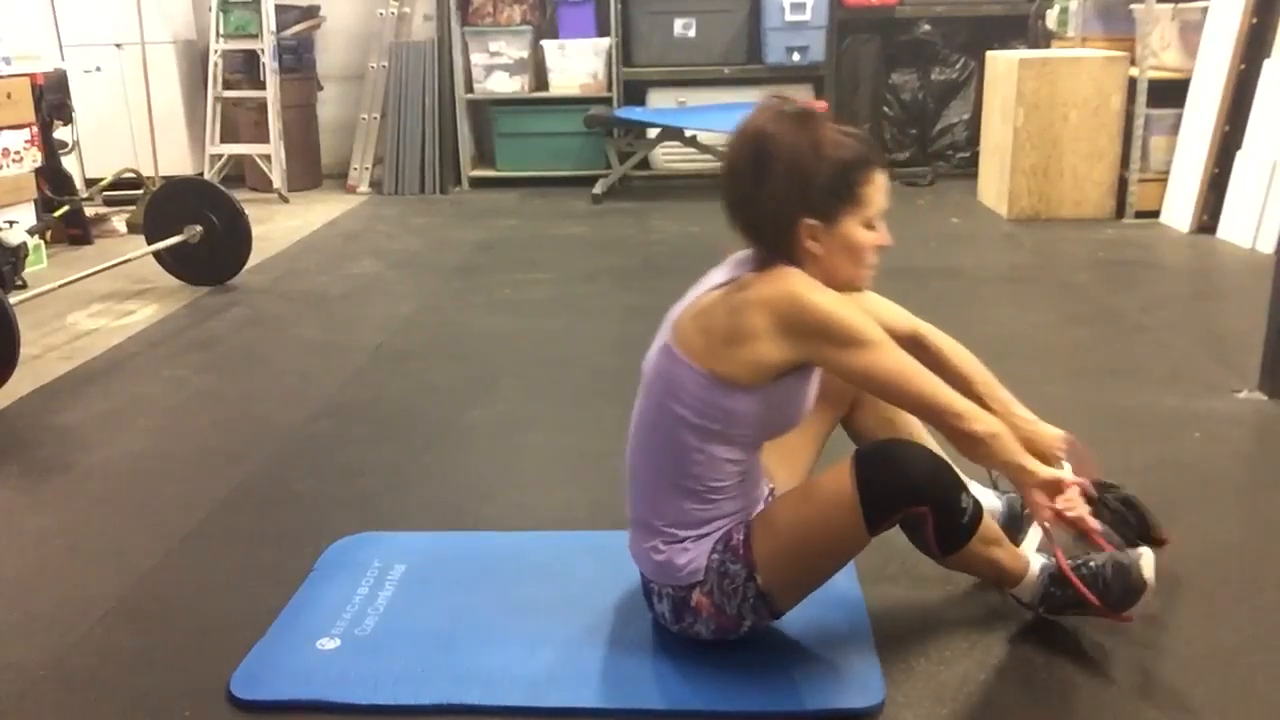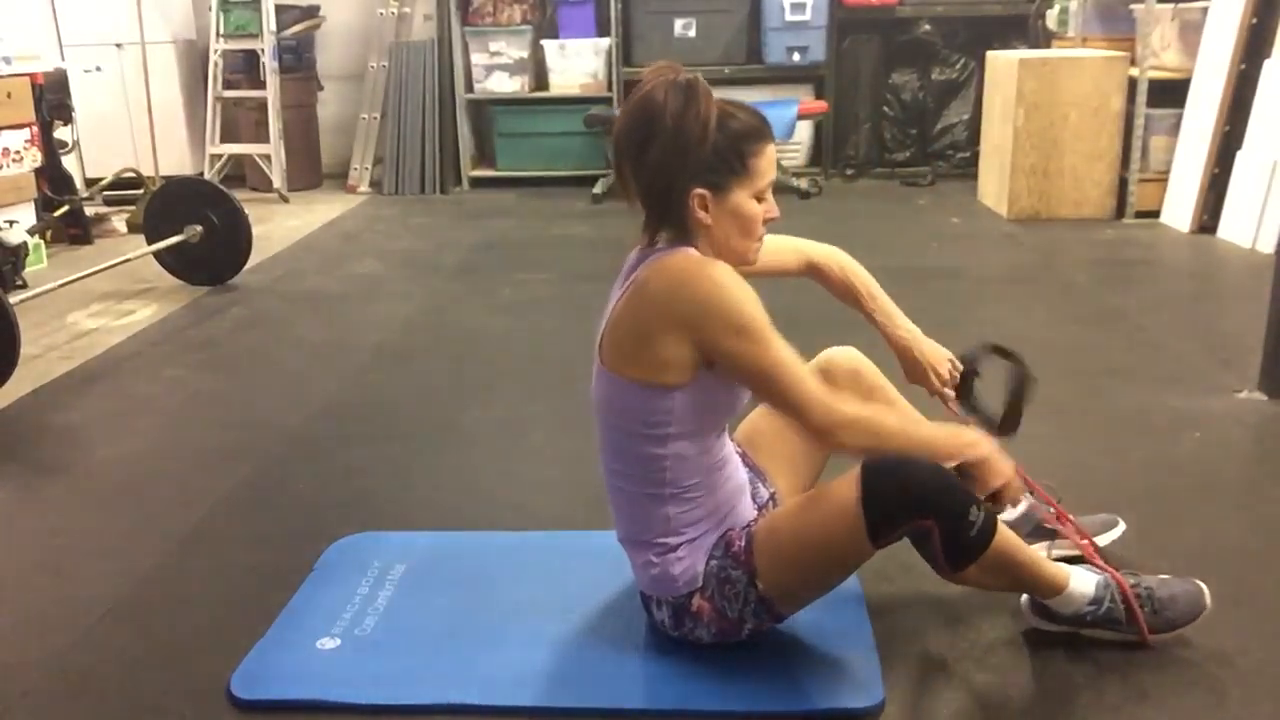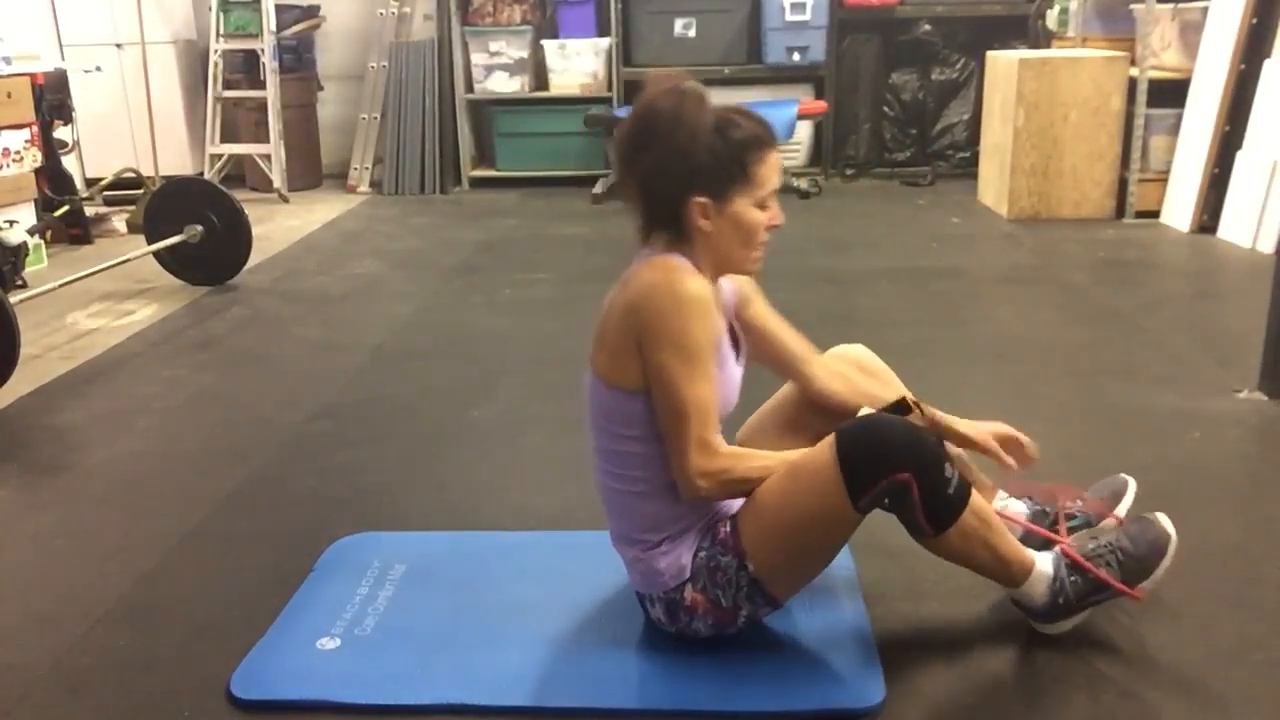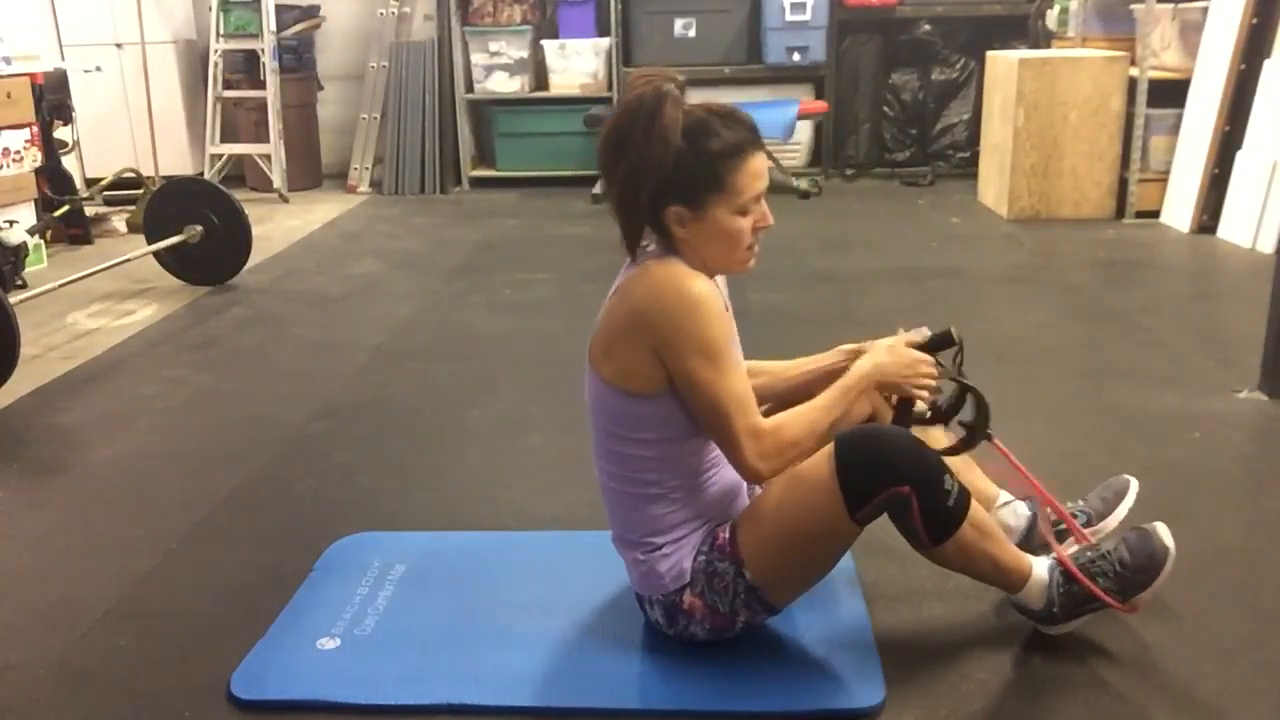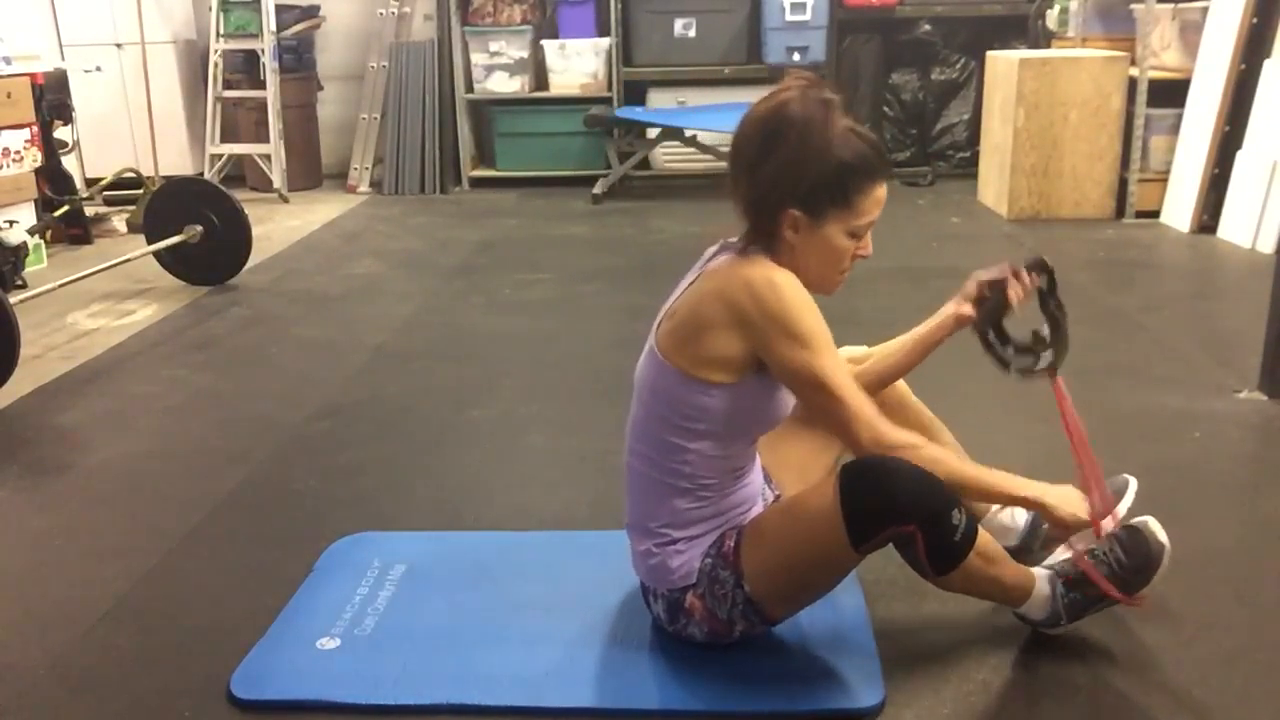
dt=1s
person 1, frame 1
left shoulder: (776, 274)
right shoulder: (791, 303)
left elbow: (919, 335)
right elbow: (964, 424)
left wrist: (1024, 425)
right wrist: (1033, 472)
left hip: (709, 532)
right hip: (702, 585)
left knee: (850, 375)
right knee: (903, 472)
left ankle: (984, 513)
right ankle: (1037, 584)
person 1, frame 2
left shoulder: (678, 253)
right shoulder: (695, 284)
left elbow: (822, 259)
right elbow: (831, 422)
left wrist: (907, 335)
right wrist: (969, 445)
left hip: (714, 516)
right hip: (701, 586)
left knee: (842, 368)
right knee: (912, 488)
left ankle: (1010, 520)
right ankle: (1072, 598)
person 1, frame 3
left shoulder: (709, 277)
right shoulder: (675, 291)
left elbow: (820, 375)
right elbow: (700, 469)
left wrist: (953, 429)
right wrist: (841, 458)
left hip: (707, 532)
right hip: (693, 583)
left knee: (854, 362)
right knee: (883, 450)
left ankle: (1012, 522)
right ankle: (1046, 587)
person 1, frame 4
left shoulder: (668, 269)
right shoulder: (677, 294)
left elbow: (733, 386)
right elbow: (756, 453)
left wrist: (855, 362)
right wrist: (865, 376)
left hip: (704, 526)
right hip: (693, 585)
left knee: (864, 385)
right knee: (883, 458)
left ankle: (1018, 524)
right ankle: (1045, 591)
person 1, frame 5
left shoulder: (742, 262)
right shoulder: (763, 290)
left elbow: (840, 385)
right elbow: (873, 440)
left wrist: (954, 315)
right wrist: (1032, 490)
left hip: (726, 515)
right hip: (698, 583)
left knee: (861, 373)
right knee: (892, 488)
left ankle: (1022, 530)
right ankle: (1042, 597)
